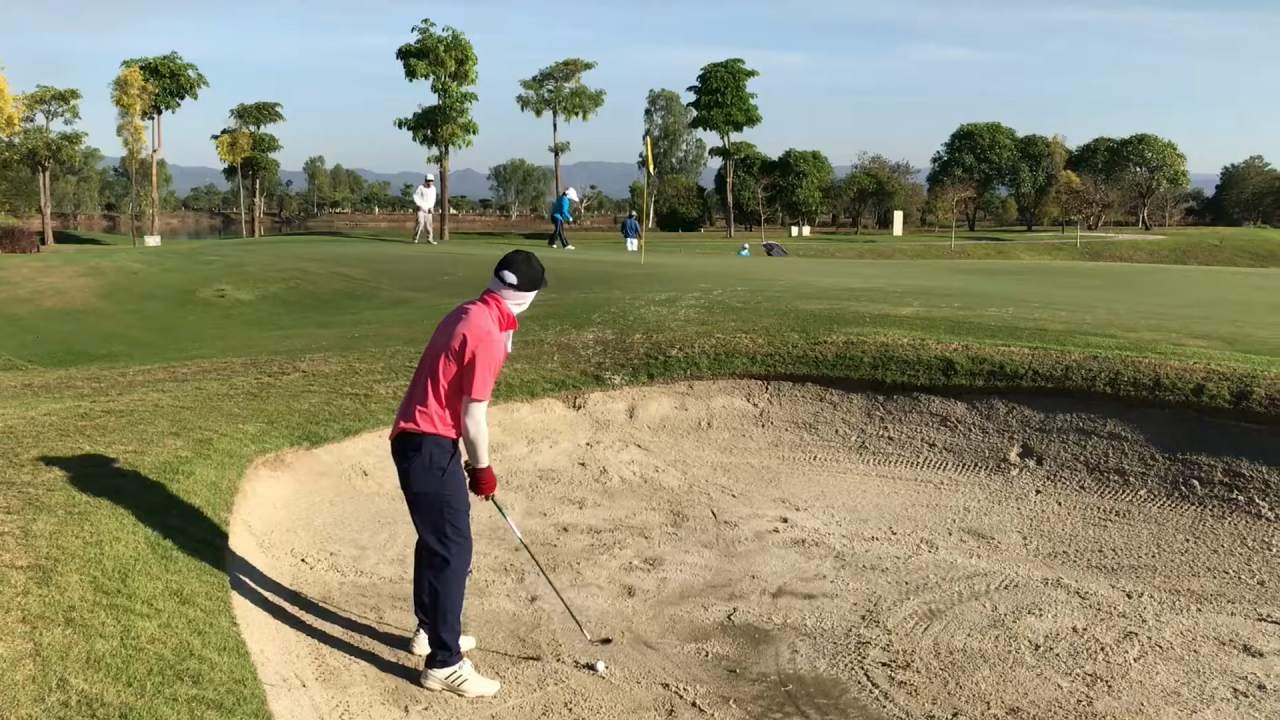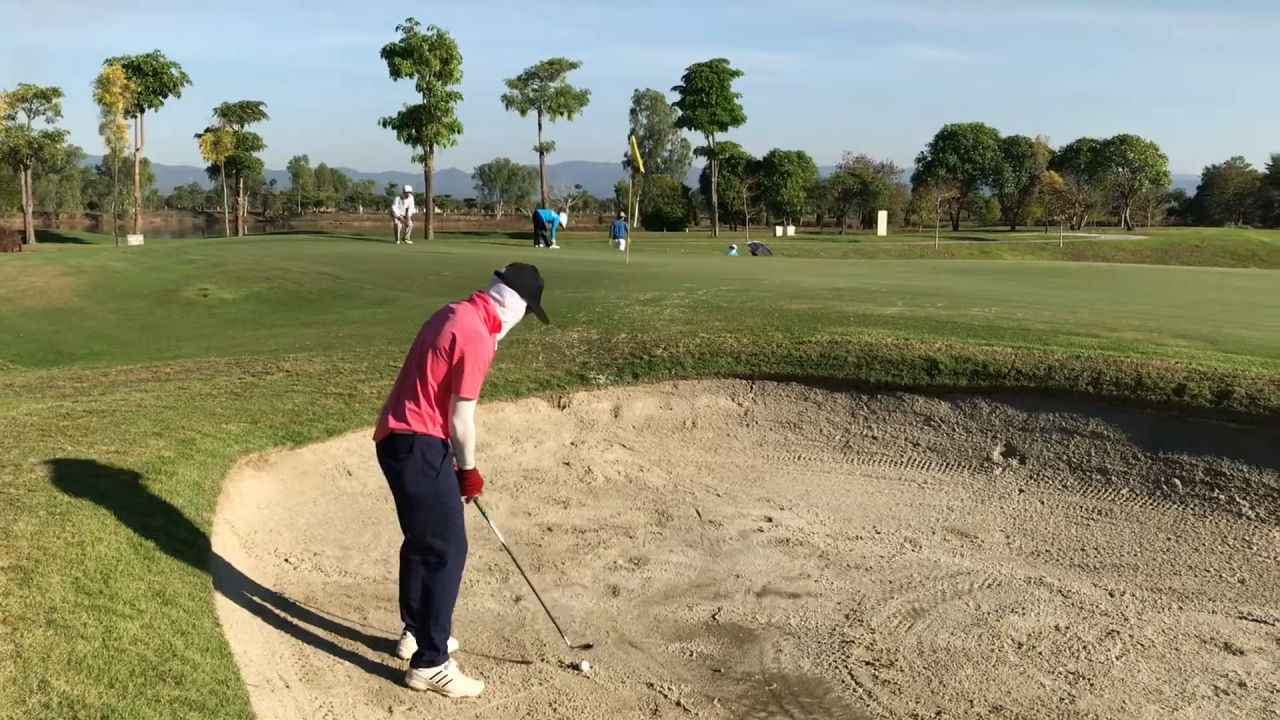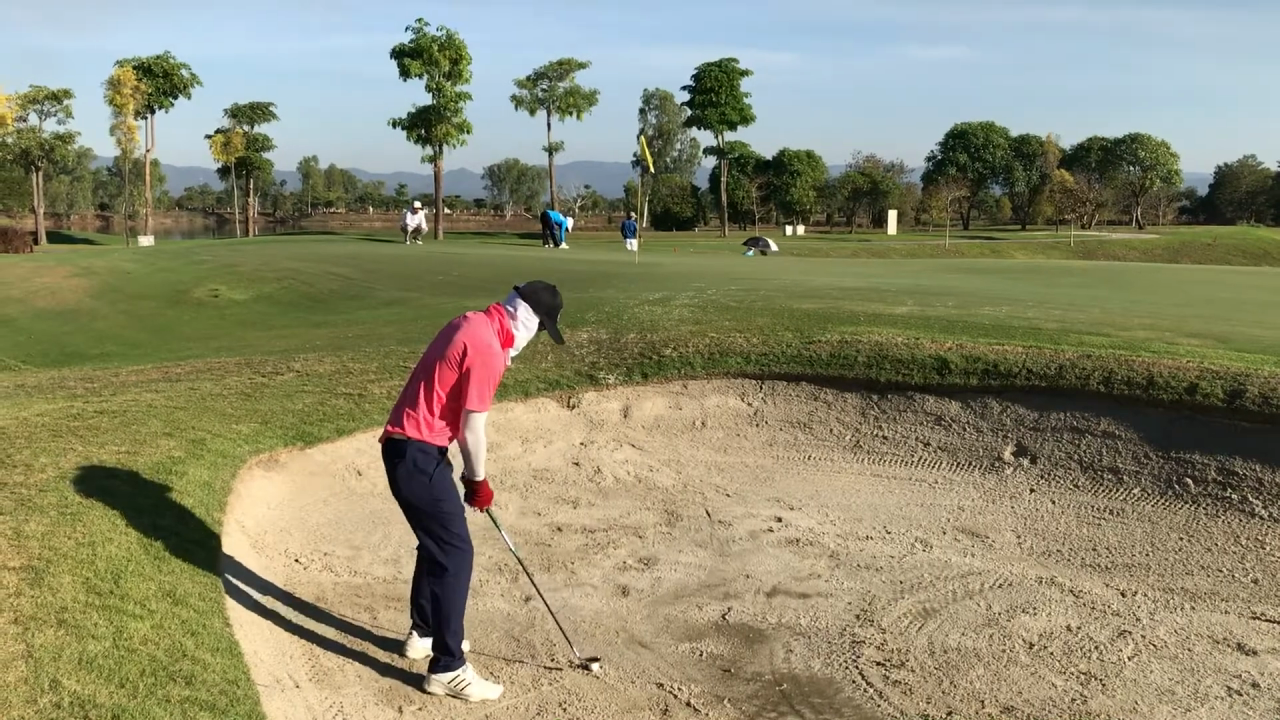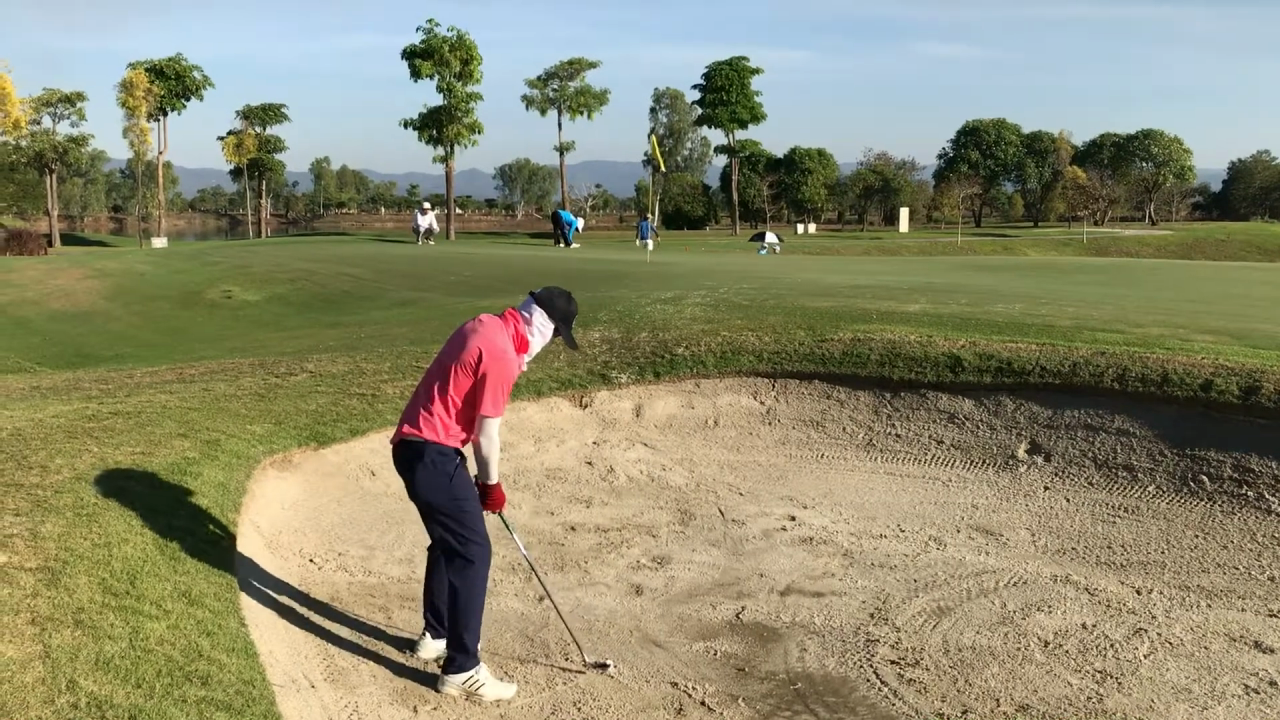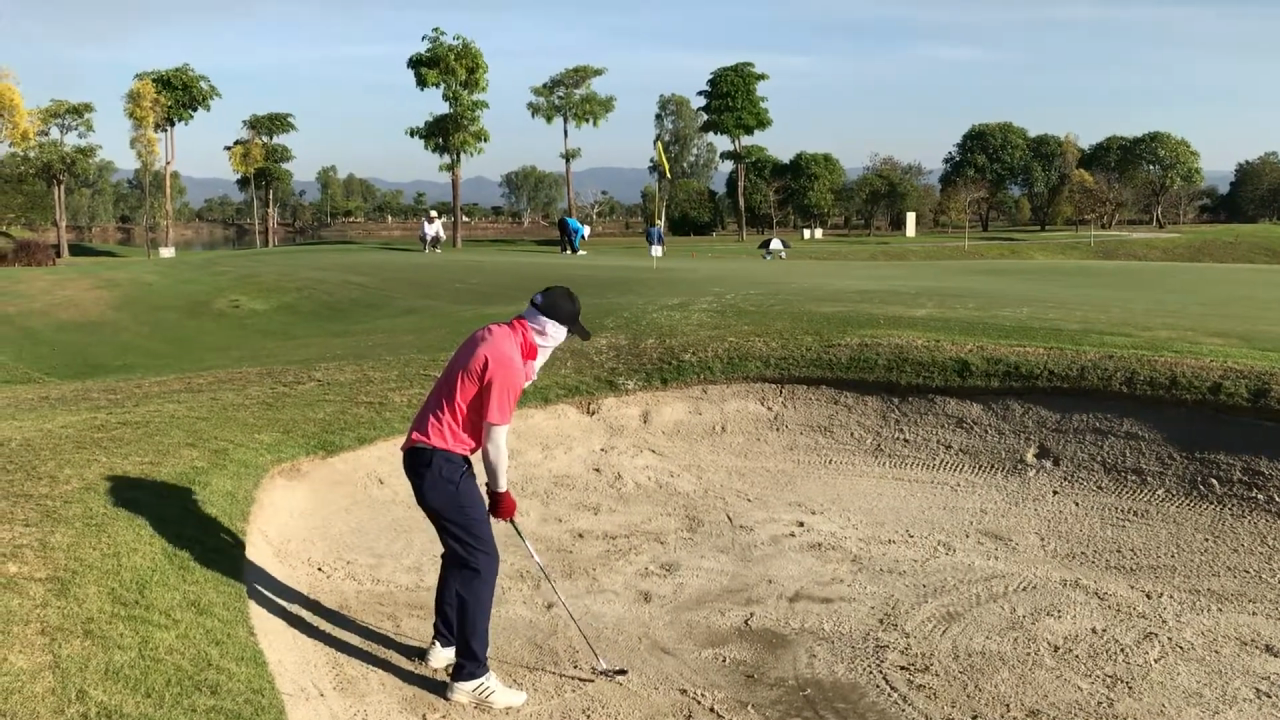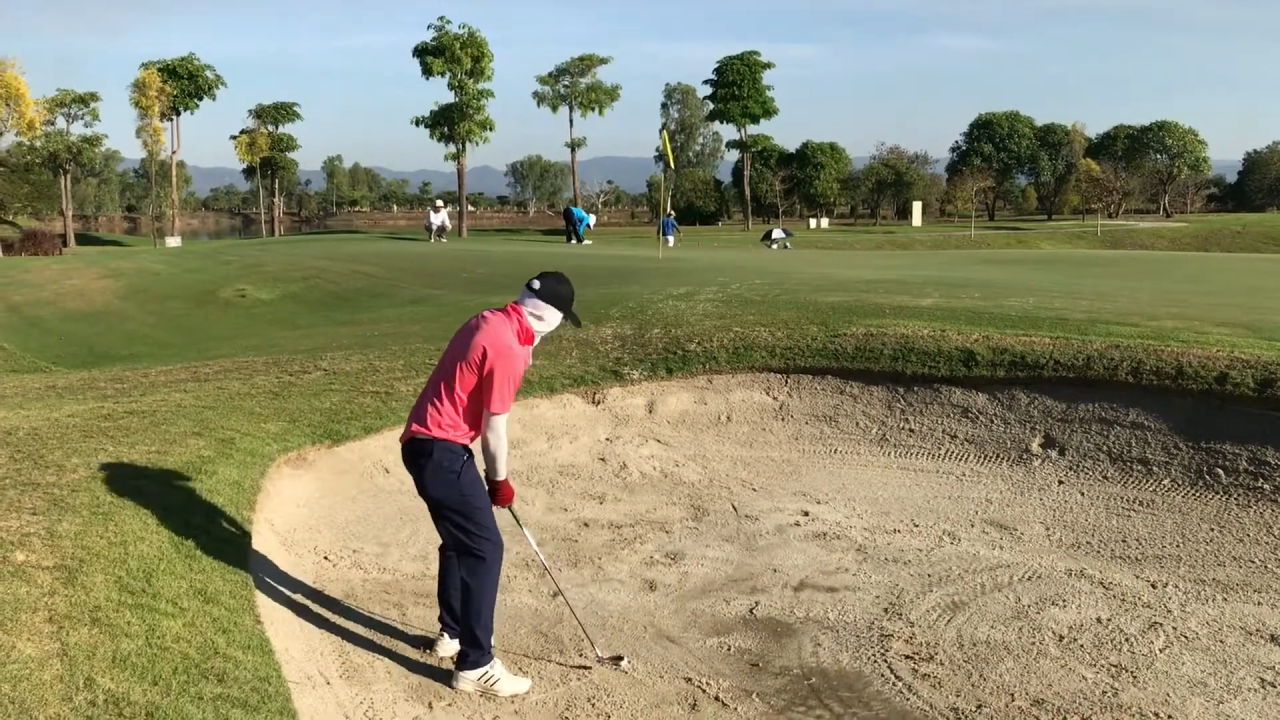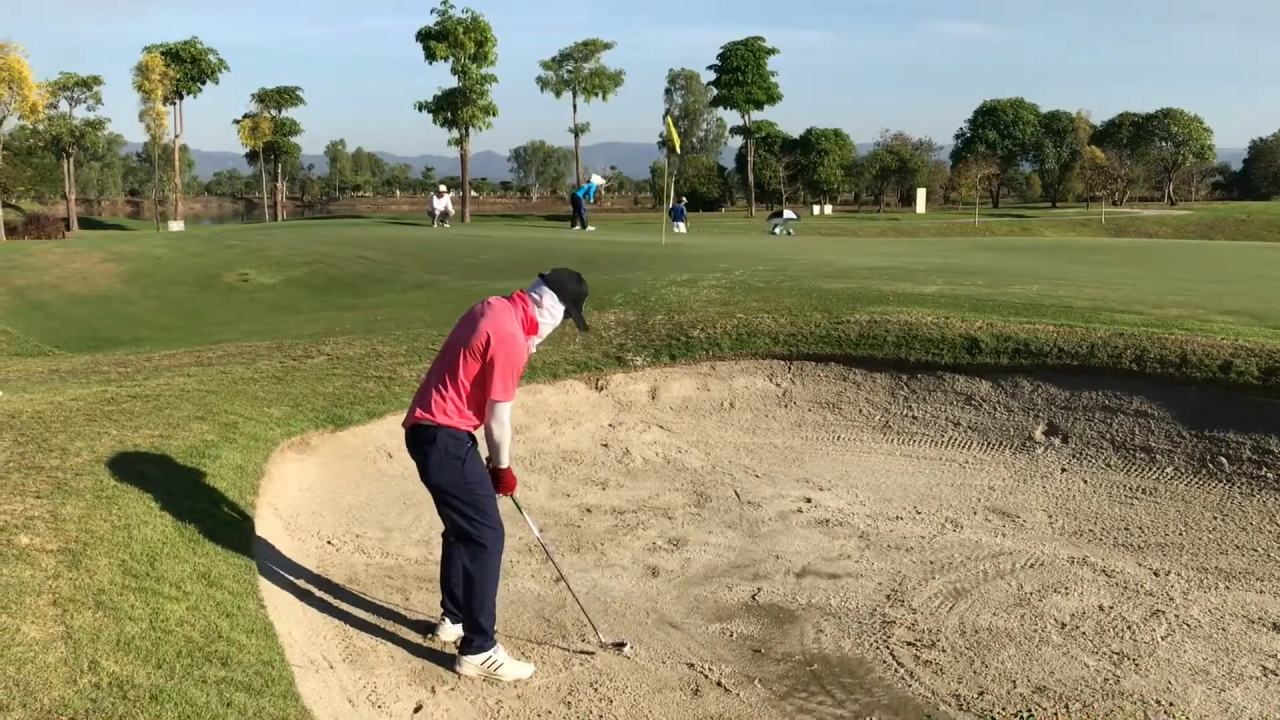
dt=0.7s
person 1, frame 1
left shoulder: (467, 314)
right shoulder: (488, 337)
right elbow: (472, 417)
left wrist: (474, 463)
right wrist: (483, 468)
left hip: (414, 438)
right hip: (430, 446)
left knee: (436, 539)
right knee: (453, 551)
left ankle: (430, 630)
right ankle: (444, 664)
person 1, frame 2
left shoulder: (453, 313)
right shoulder: (476, 336)
right elbow: (460, 417)
left wrist: (457, 464)
right wrist: (468, 470)
left hip: (395, 439)
right hip: (419, 446)
left knee: (421, 542)
right knee: (447, 551)
left ankle: (416, 632)
right ankle: (430, 663)
person 1, frame 3
left shoulder: (470, 322)
right shoulder: (488, 349)
right elbow: (471, 429)
left wrist: (471, 475)
right wrist: (478, 481)
left hip: (403, 444)
right hip: (419, 453)
left knee: (436, 543)
right knee: (454, 556)
left ankle: (423, 633)
right ankle: (446, 669)
person 1, frame 4
left shoulder: (483, 325)
right shoulder: (502, 356)
right elbow: (486, 433)
right wrist: (491, 485)
left hip: (411, 445)
right hip: (434, 455)
left knee: (447, 543)
right knee: (473, 553)
left ankle: (436, 635)
right ankle: (461, 669)
person 1, frame 5
left shoulder: (495, 334)
right shoulder: (508, 361)
right elbow: (494, 440)
right wrist: (501, 492)
left hip: (425, 453)
right hip: (442, 461)
left knee: (462, 552)
right knee: (480, 562)
left ankle: (445, 644)
right ankle: (469, 677)
person 1, frame 6
left shoulder: (488, 321)
right shoulder: (508, 350)
right elbow: (493, 429)
right wrist: (499, 481)
left hip: (421, 442)
right hip: (442, 451)
left knee: (459, 542)
right knee: (484, 551)
left ankle: (451, 633)
right ankle: (475, 666)
person 1, frame 7
left shoulder: (494, 307)
right shoulder: (511, 338)
right elbow: (497, 417)
right wrist: (502, 469)
left hip: (427, 428)
right hip: (445, 436)
left knee: (463, 527)
right knee: (486, 536)
left ankle: (454, 618)
right ankle: (478, 650)
